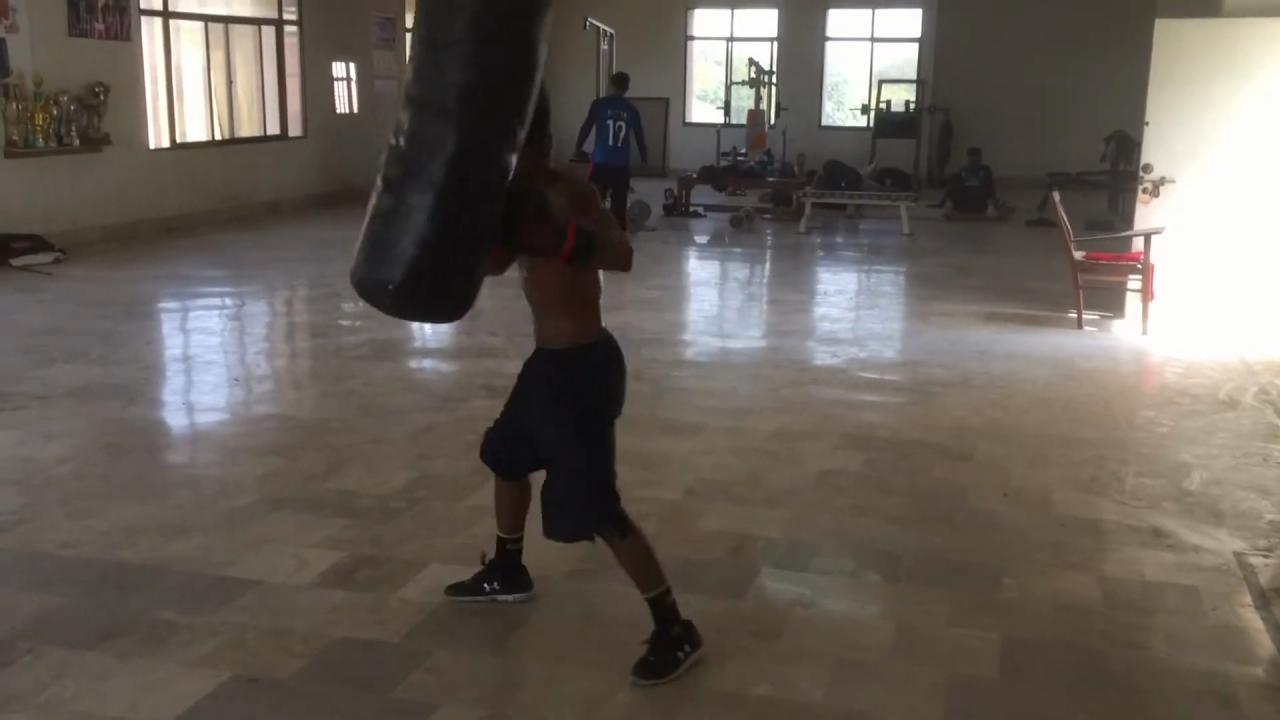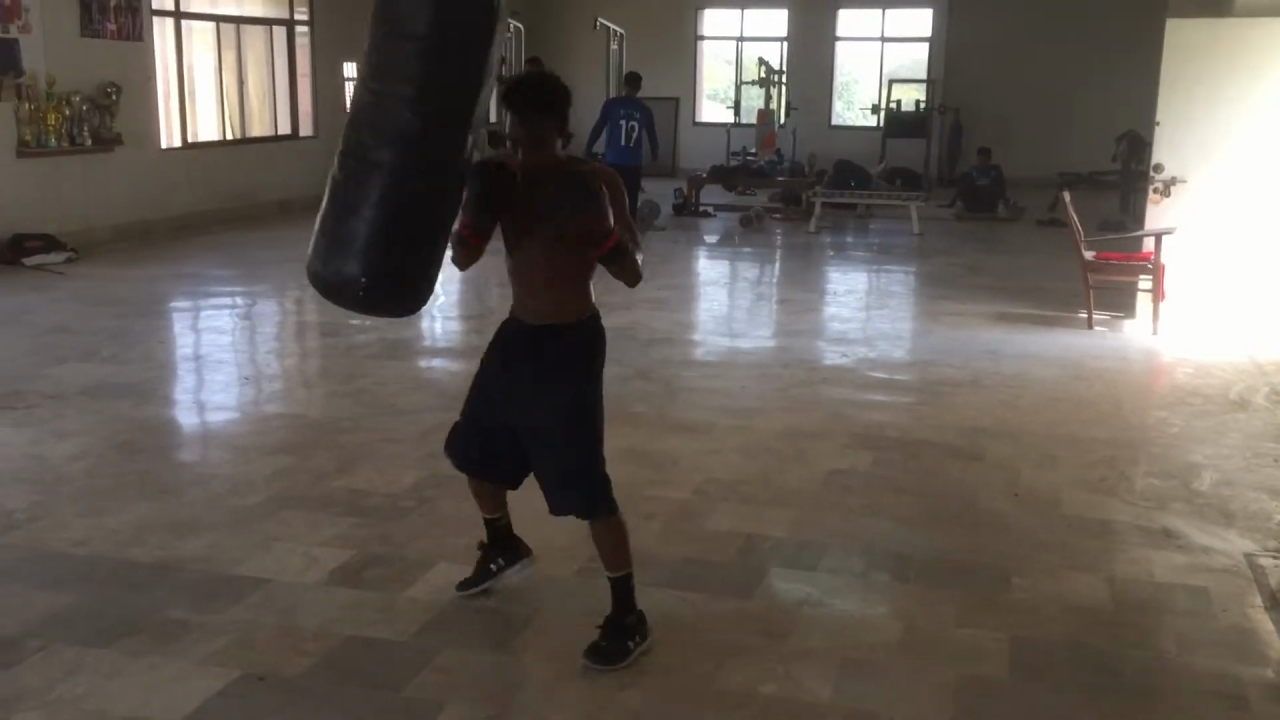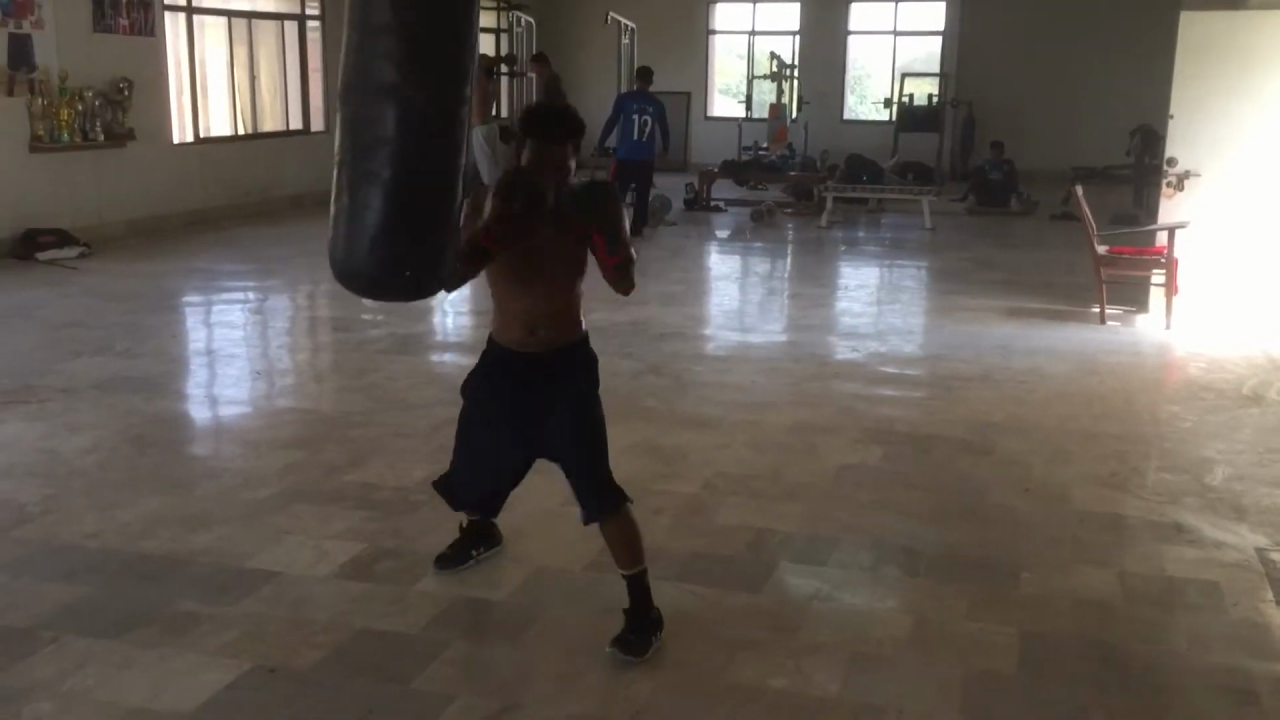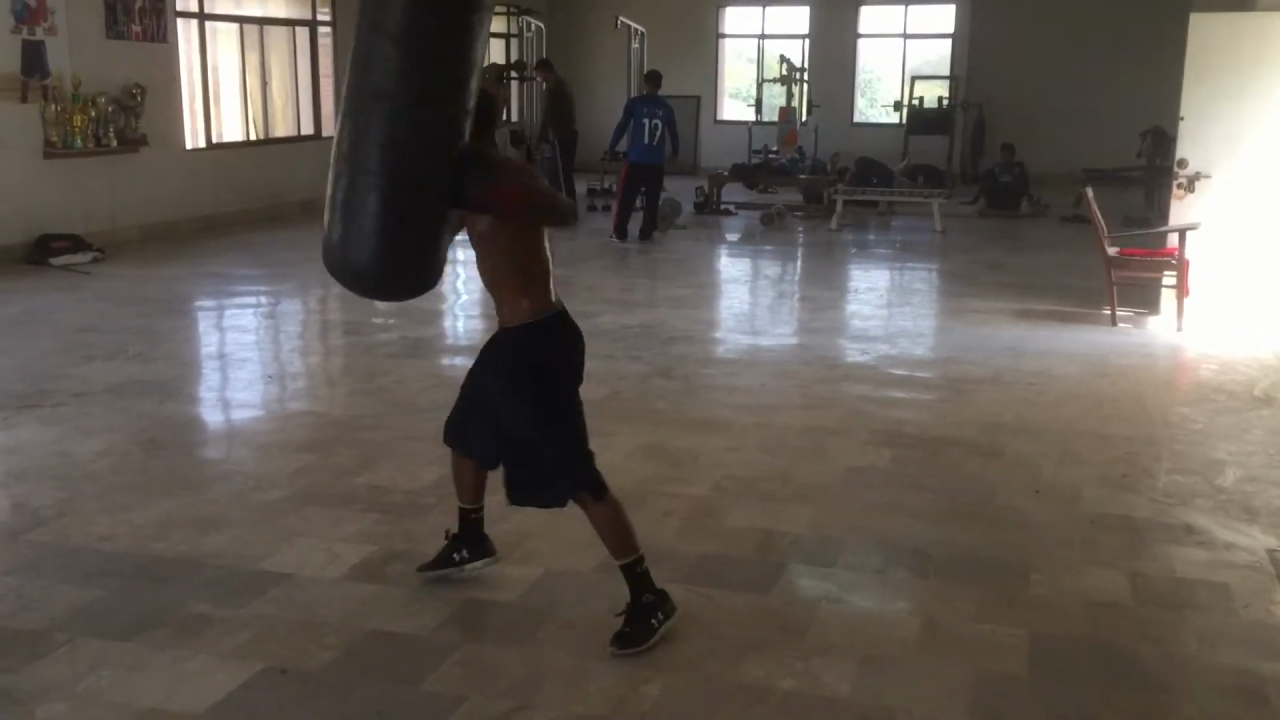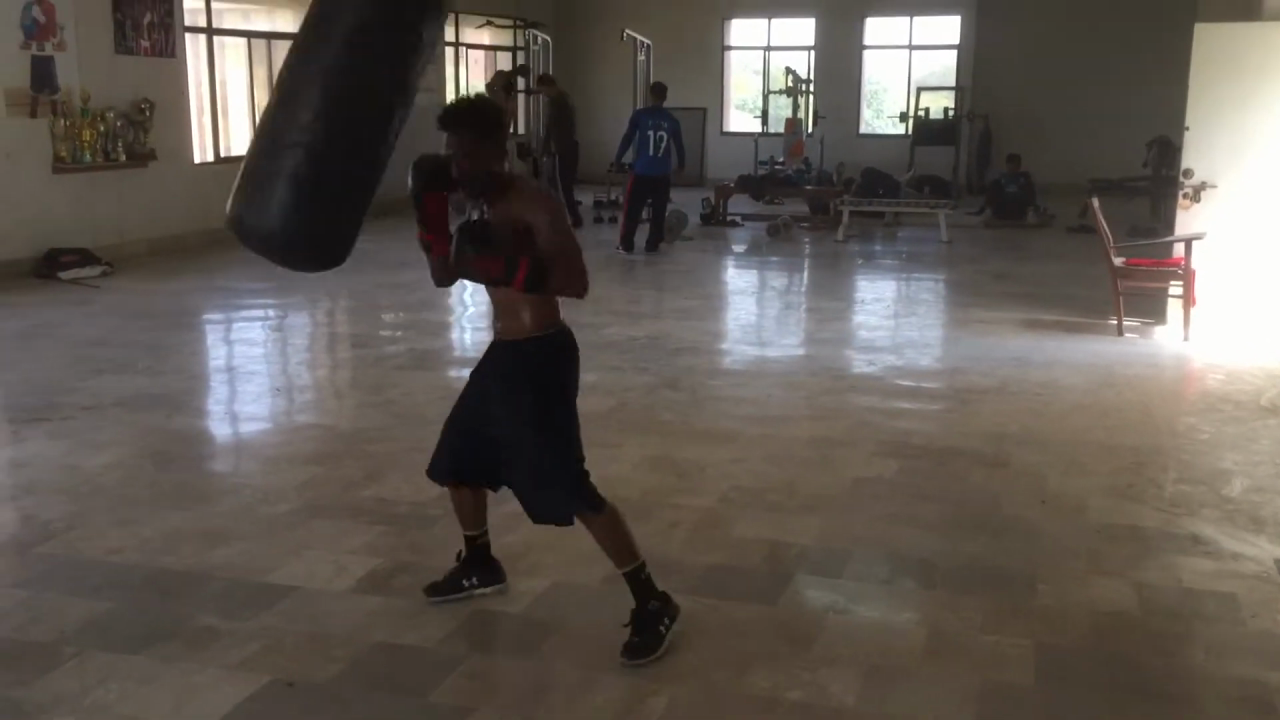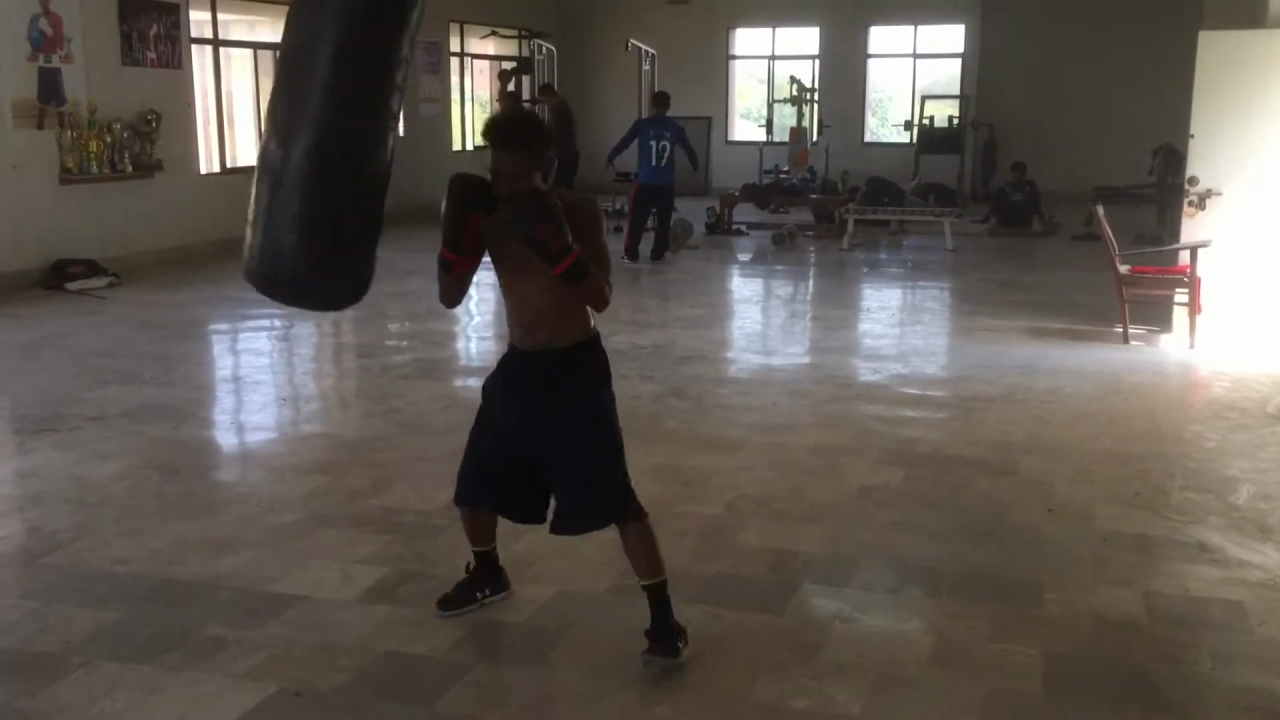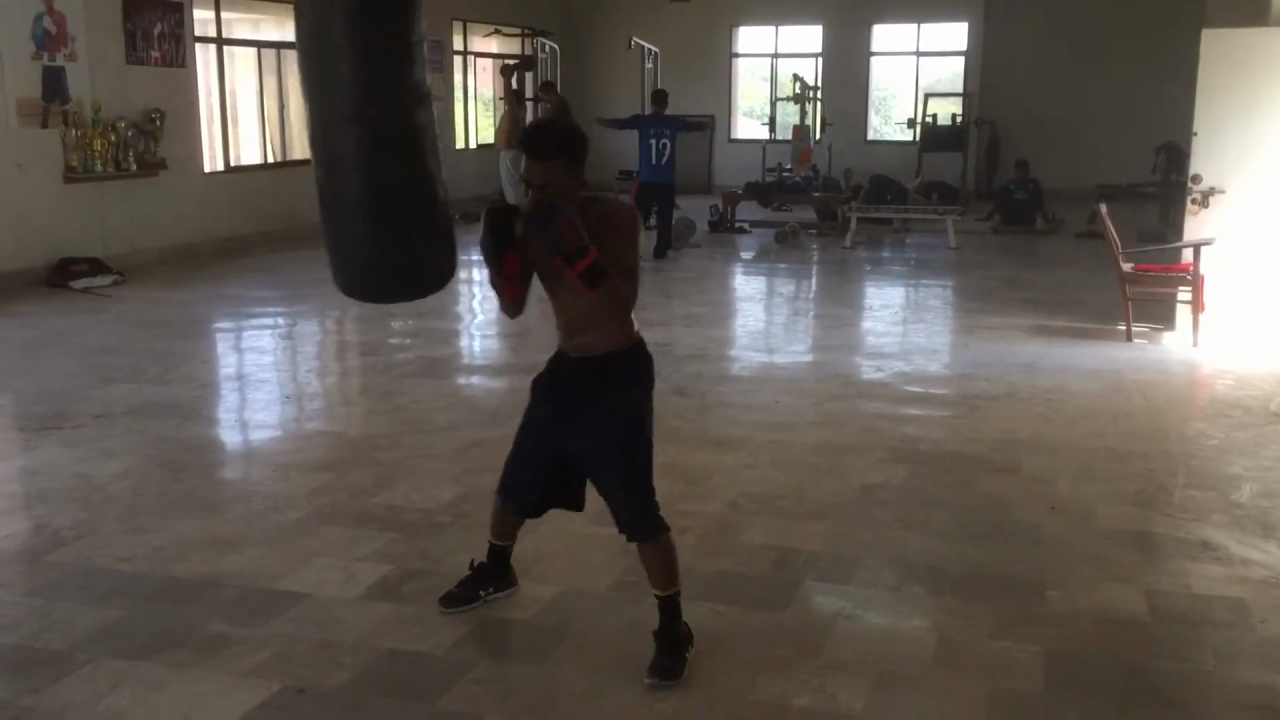
dt=0.2s
person 1, frame 1
left shoulder: (570, 195)
right shoulder: (515, 198)
left elbow: (621, 256)
right elbow: (495, 264)
left wrist: (547, 238)
right wrist: (504, 239)
left hip: (586, 368)
right hip: (549, 359)
left knee: (593, 507)
right knee: (505, 457)
left ankle: (673, 629)
right ankle: (507, 571)
person 1, frame 2
left shoulder: (596, 182)
right shoulder: (501, 177)
left elbow: (632, 275)
right elbow: (462, 260)
left wrist: (600, 229)
right wrist: (477, 210)
left hip: (572, 343)
right hip: (516, 335)
left knee: (585, 485)
right knee: (473, 450)
left ankle: (627, 616)
right ankle: (503, 544)
person 1, frame 3
left shoulder: (587, 207)
right shoulder: (500, 199)
left elbow: (624, 285)
right elbow: (450, 277)
left wrist: (610, 236)
right wrist: (494, 224)
left hip: (567, 364)
right hip: (503, 364)
left knee: (599, 492)
right knee: (470, 475)
left ankle: (643, 610)
right ankle: (479, 531)
person 1, frame 4
left shoulder: (510, 176)
right shoulder: (474, 182)
left elbow: (563, 212)
left wrist: (487, 193)
left hip: (541, 344)
right hip: (511, 338)
left knee: (572, 474)
right knee: (466, 433)
left ankle: (647, 597)
right ankle: (471, 539)
person 1, frame 5
left shoulder: (535, 203)
right shoulder: (478, 204)
left elbow: (578, 283)
right elbow: (443, 277)
left wrist: (511, 271)
right wrist: (430, 214)
left hip: (541, 356)
right hip: (504, 353)
left knee: (570, 489)
right knee: (456, 461)
left ankle: (652, 604)
right ankle: (479, 564)
person 1, frame 6
left shoulder: (578, 211)
right shoulder: (485, 215)
left elbow: (601, 298)
right elbow: (449, 298)
left wrist: (559, 244)
right wrist: (456, 232)
left hip: (576, 366)
right hip: (517, 366)
left knee: (613, 496)
right knee: (475, 485)
left ankle: (665, 622)
right ankle: (487, 575)
person 1, frame 7
left shoulder: (616, 218)
right shoulder: (526, 222)
left elbow: (622, 304)
right elbow: (511, 308)
left wrist: (574, 247)
right wrist: (504, 252)
left hip: (620, 371)
right hip: (566, 367)
left knee: (637, 507)
right knee: (518, 481)
left ankle: (673, 629)
right ankle: (495, 571)
